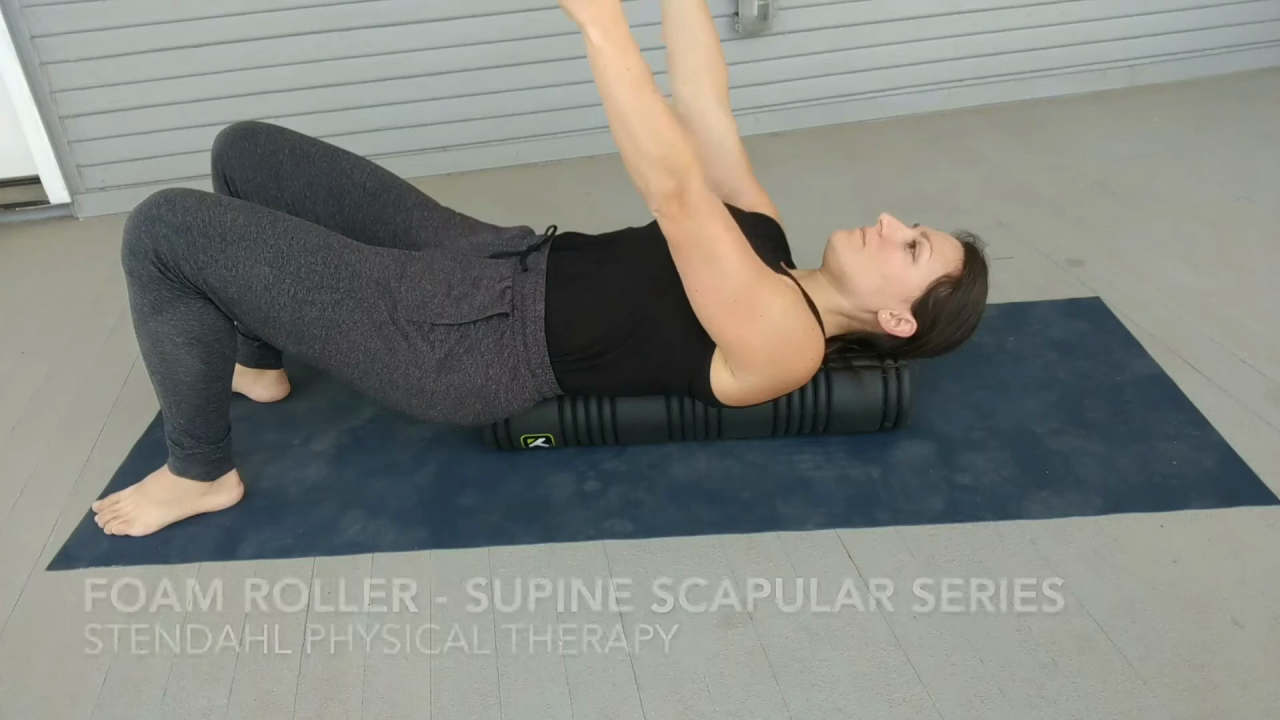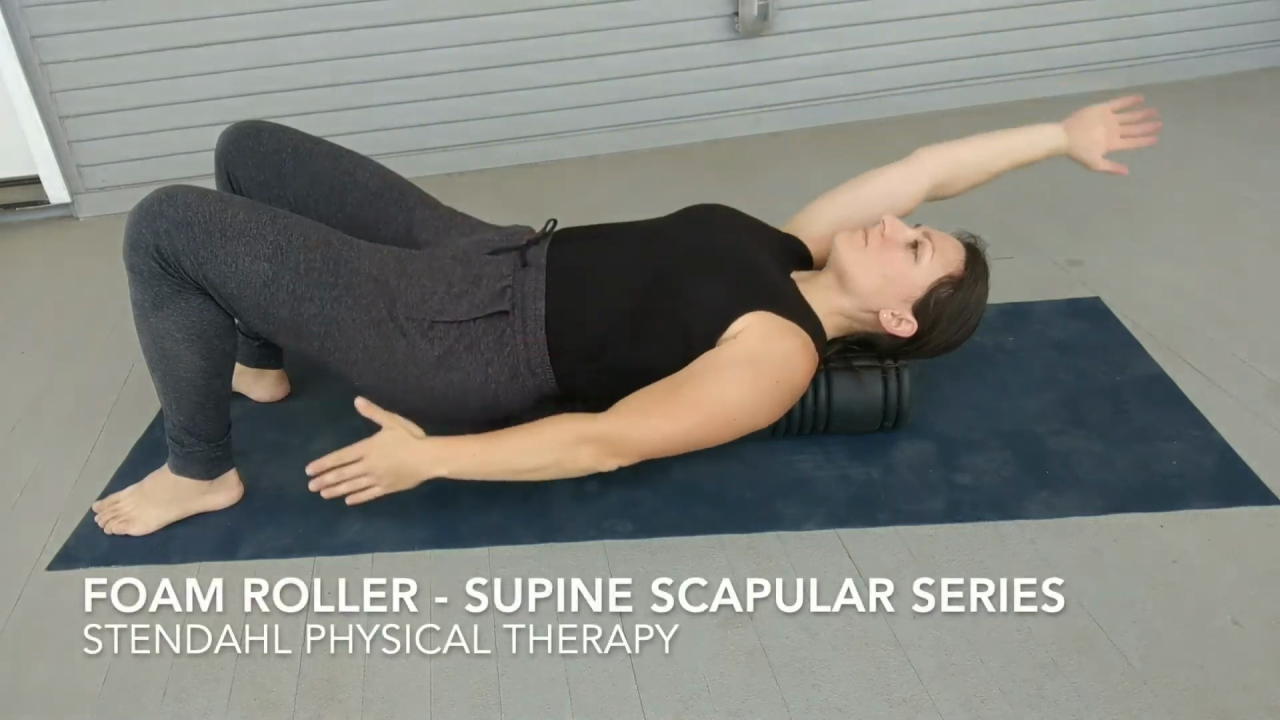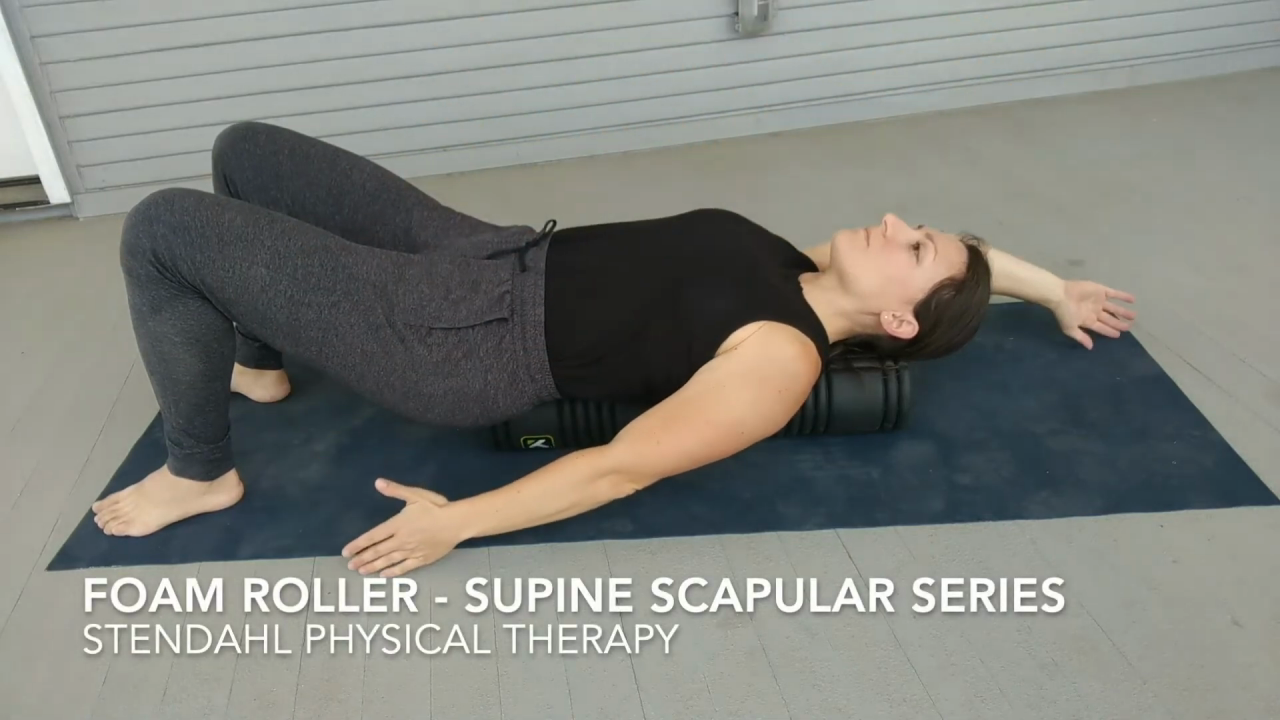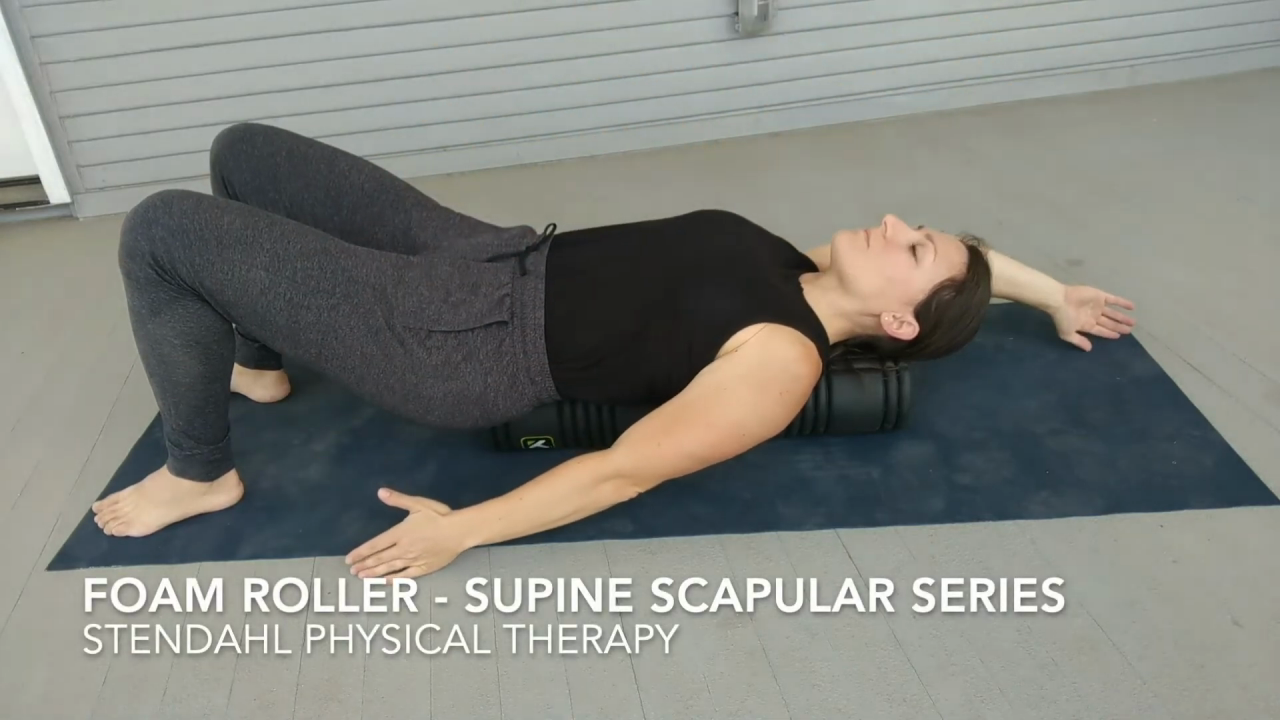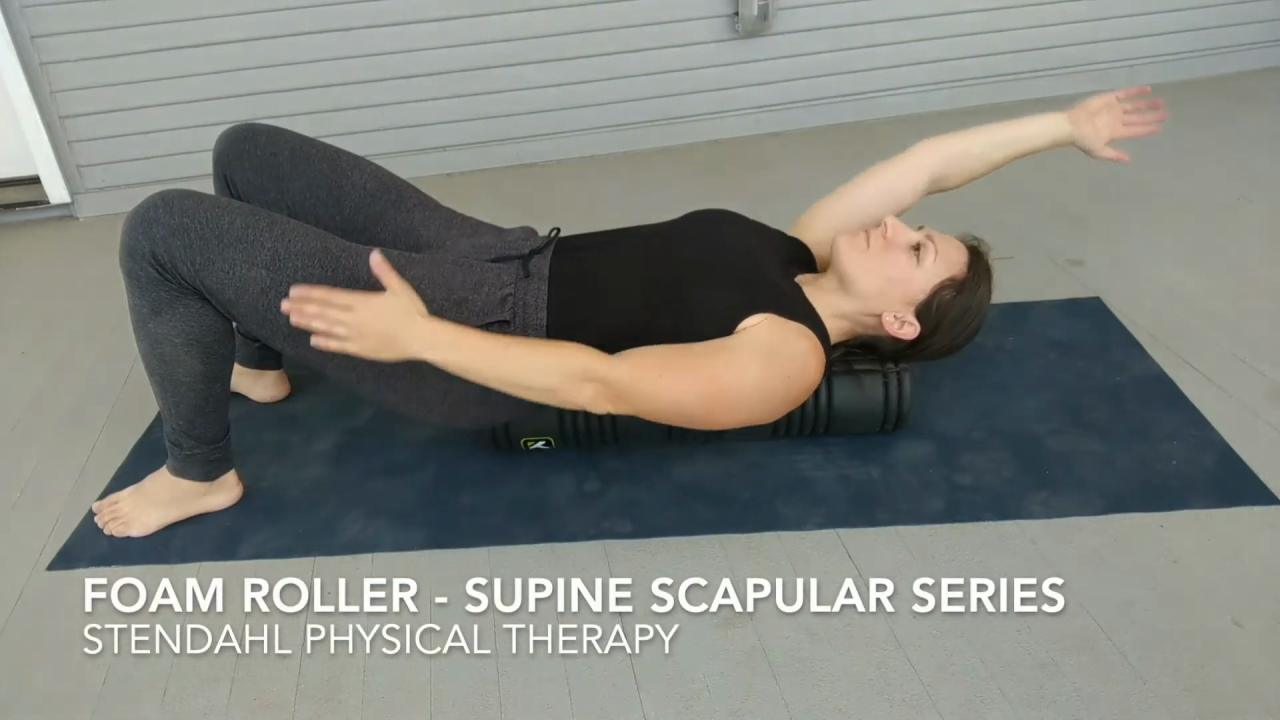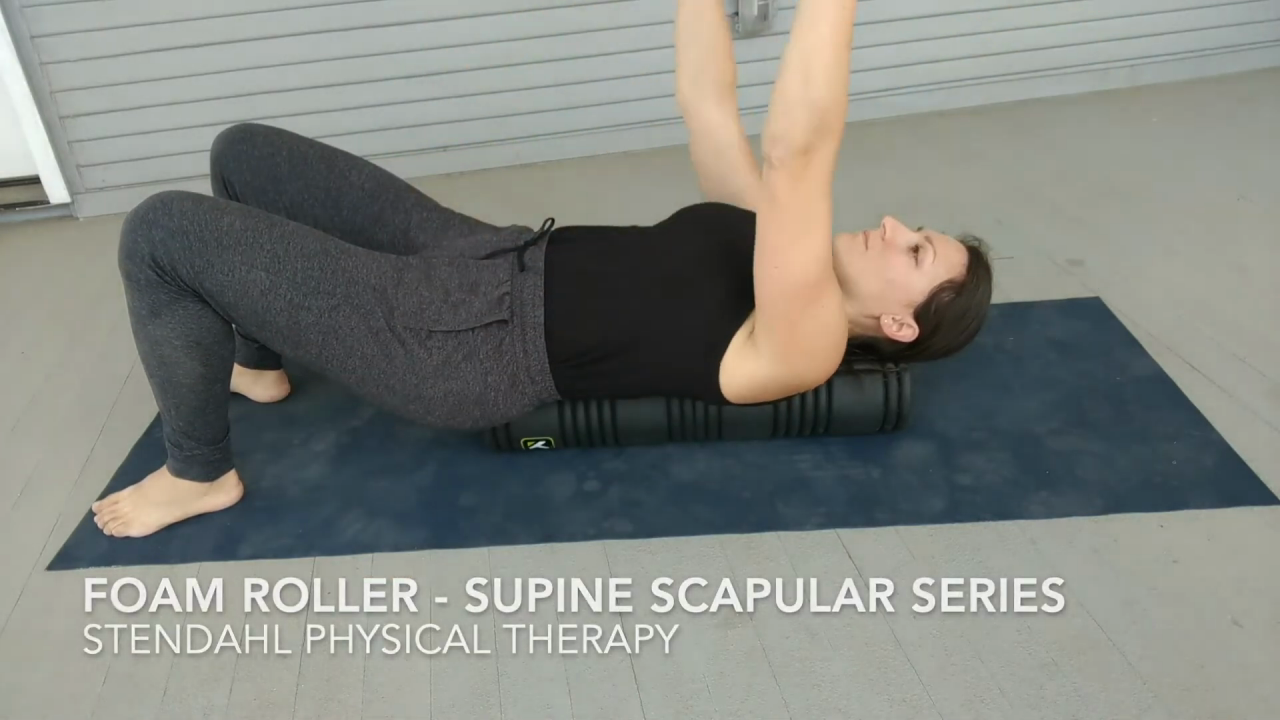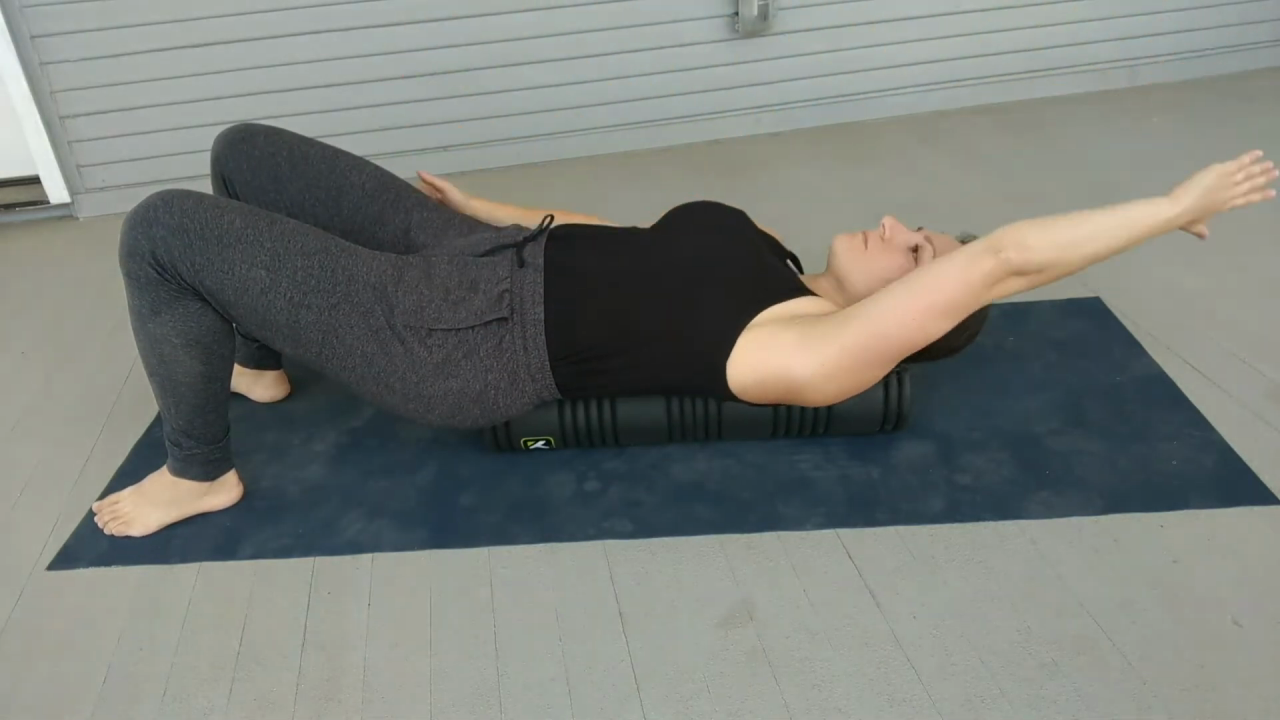
dt=0.7s
person 1, frame 1
left shoulder: (784, 340)
right shoulder: (765, 237)
left elbow: (674, 190)
right elbow: (708, 116)
left hip: (467, 345)
right hip: (494, 261)
left knee: (164, 229)
right knee: (244, 149)
left ankle: (199, 475)
right ankle: (254, 360)
person 1, frame 2
left shoulder: (778, 358)
right shoulder: (799, 262)
left elbow: (609, 441)
right elbow: (917, 174)
left wrist: (430, 455)
right wrist: (1061, 137)
left hip: (470, 341)
right hip: (498, 259)
left knee: (165, 226)
right knee: (248, 151)
left ankle: (200, 473)
right ankle: (256, 358)
person 1, frame 3
left shoulder: (780, 362)
right shoulder: (809, 273)
left elbow: (623, 466)
right elbow: (958, 244)
left wrist: (456, 522)
left hip: (469, 348)
right hip: (499, 257)
left knee: (162, 228)
right knee: (247, 151)
left ankle: (199, 473)
right ankle: (255, 358)
person 1, frame 4
left shoulder: (782, 364)
right shoulder: (810, 272)
left elbow: (624, 472)
right elbow: (960, 238)
left wrist: (458, 531)
left hip: (469, 350)
right hip: (499, 260)
left knee: (160, 229)
right knee: (244, 151)
left ankle: (199, 474)
right ankle: (256, 361)
person 1, frame 5
left shoulder: (786, 360)
right shoulder: (807, 262)
left elbow: (608, 386)
right elbow: (919, 165)
left wrist: (423, 337)
right wrist: (1062, 126)
left hip: (484, 329)
right hip: (504, 260)
left knee: (162, 229)
right knee: (246, 151)
left ankle: (200, 473)
right ankle: (260, 356)
person 1, frame 6
left shoulder: (805, 344)
right shoulder: (771, 244)
left elbow: (801, 149)
right elbow: (714, 112)
left hip: (472, 345)
right hip: (490, 260)
left knee: (158, 230)
right knee: (244, 152)
left ankle: (200, 473)
right ankle: (258, 362)
person 1, frame 7
left shoulder: (814, 358)
right shoulder: (770, 264)
left elbow: (1000, 256)
left wrist: (1176, 202)
right wrist: (475, 204)
left hip: (473, 349)
right hip: (495, 264)
left knee: (161, 229)
right knee: (244, 153)
left ankle: (199, 473)
right ankle: (251, 356)
